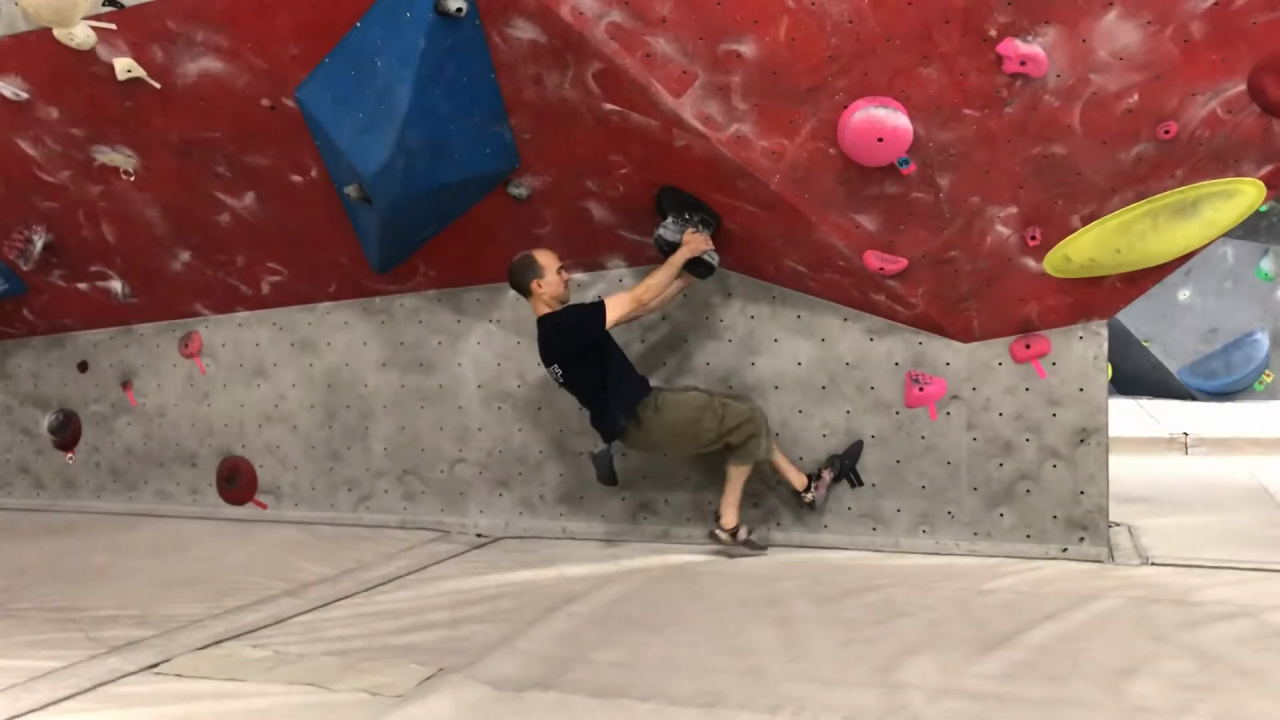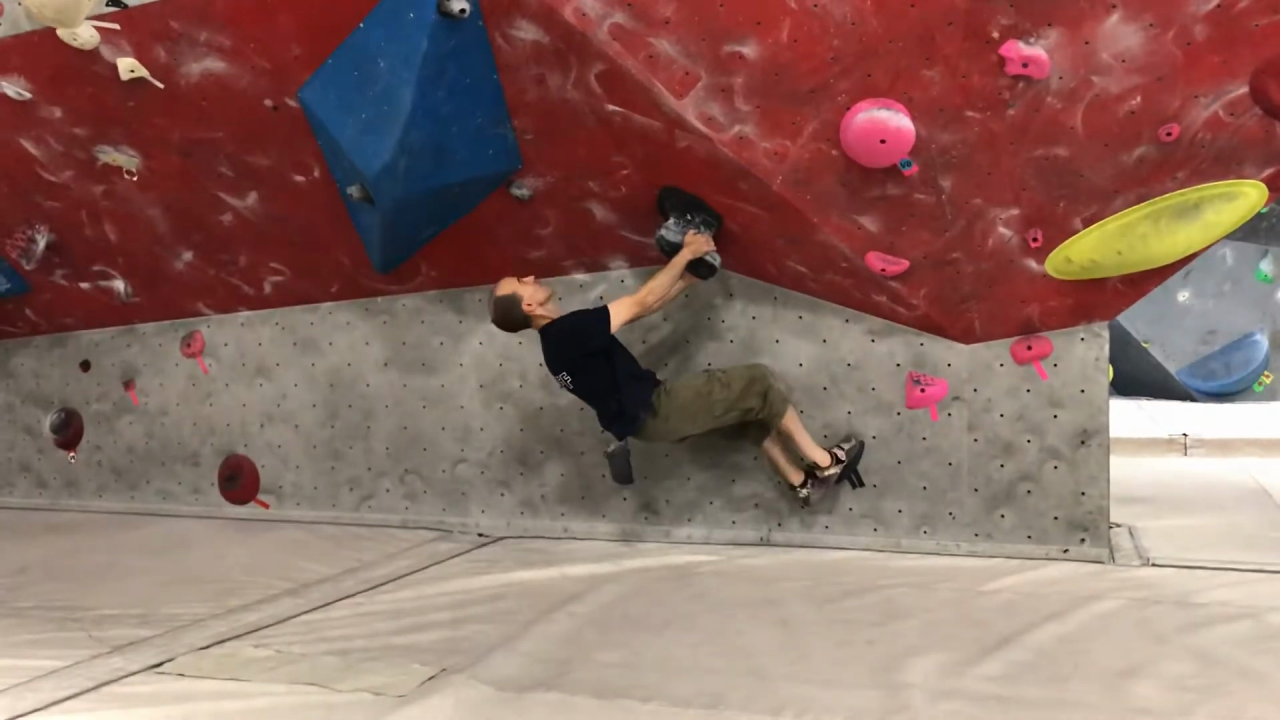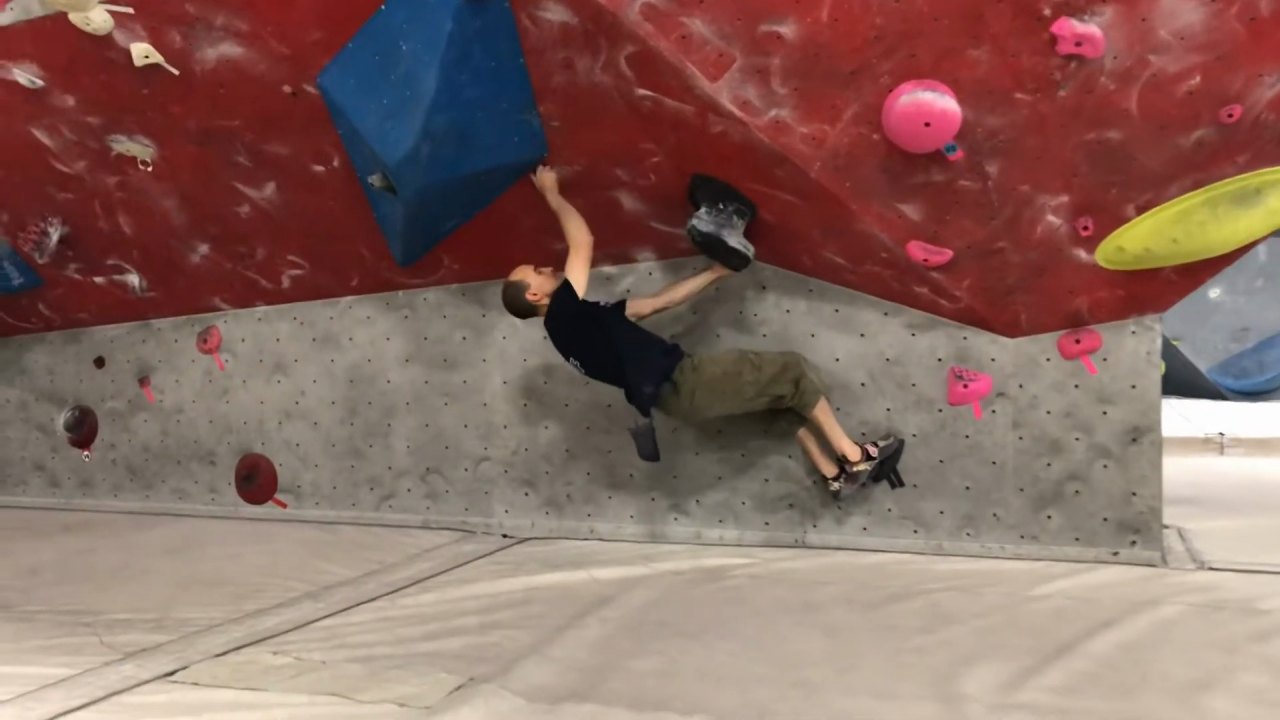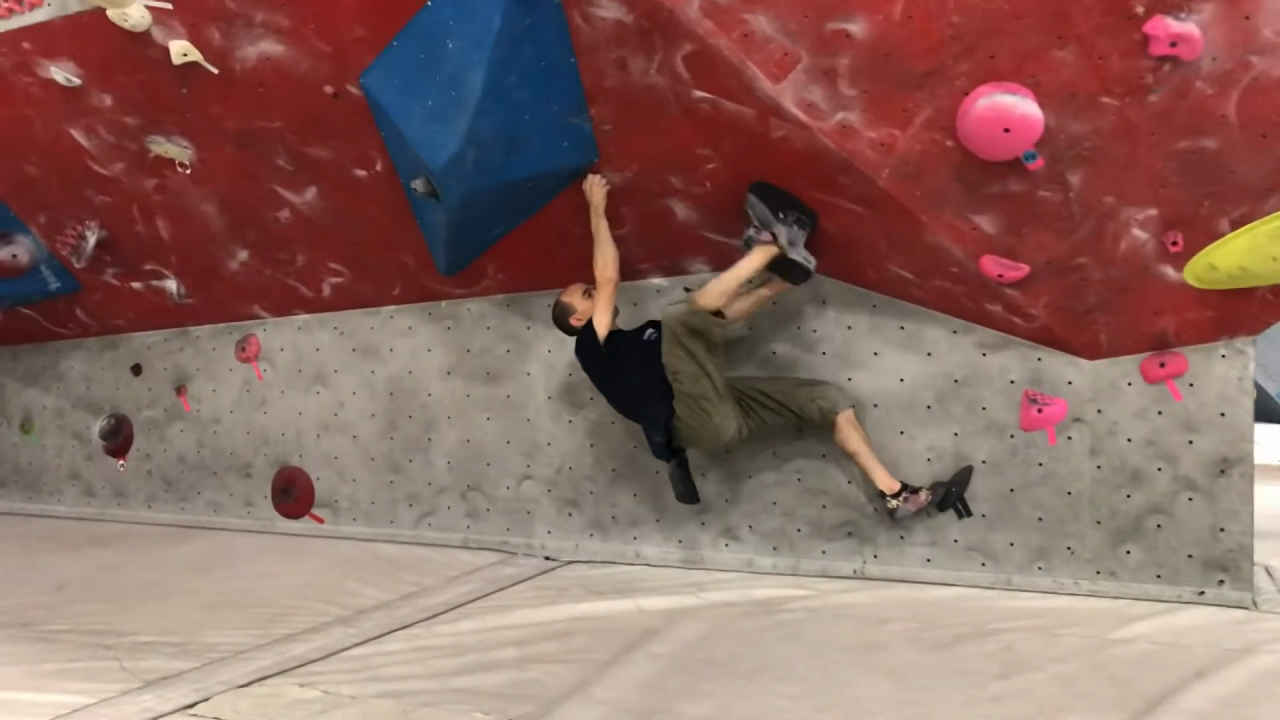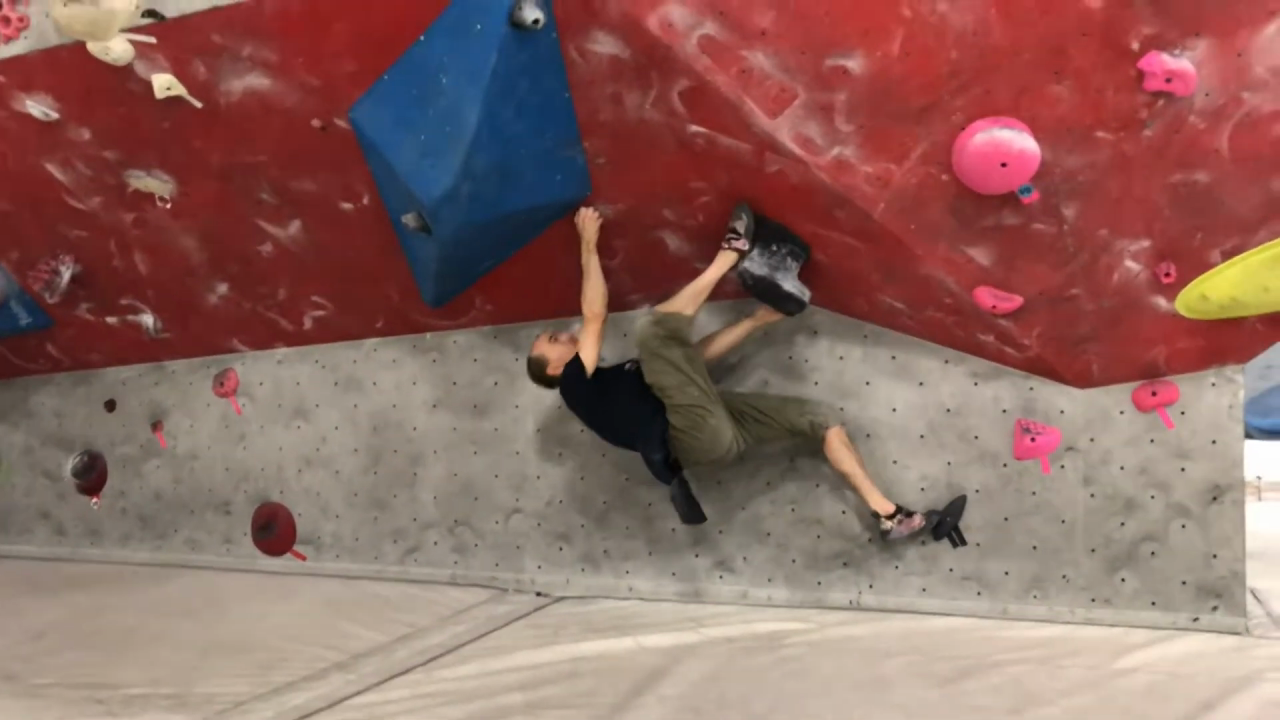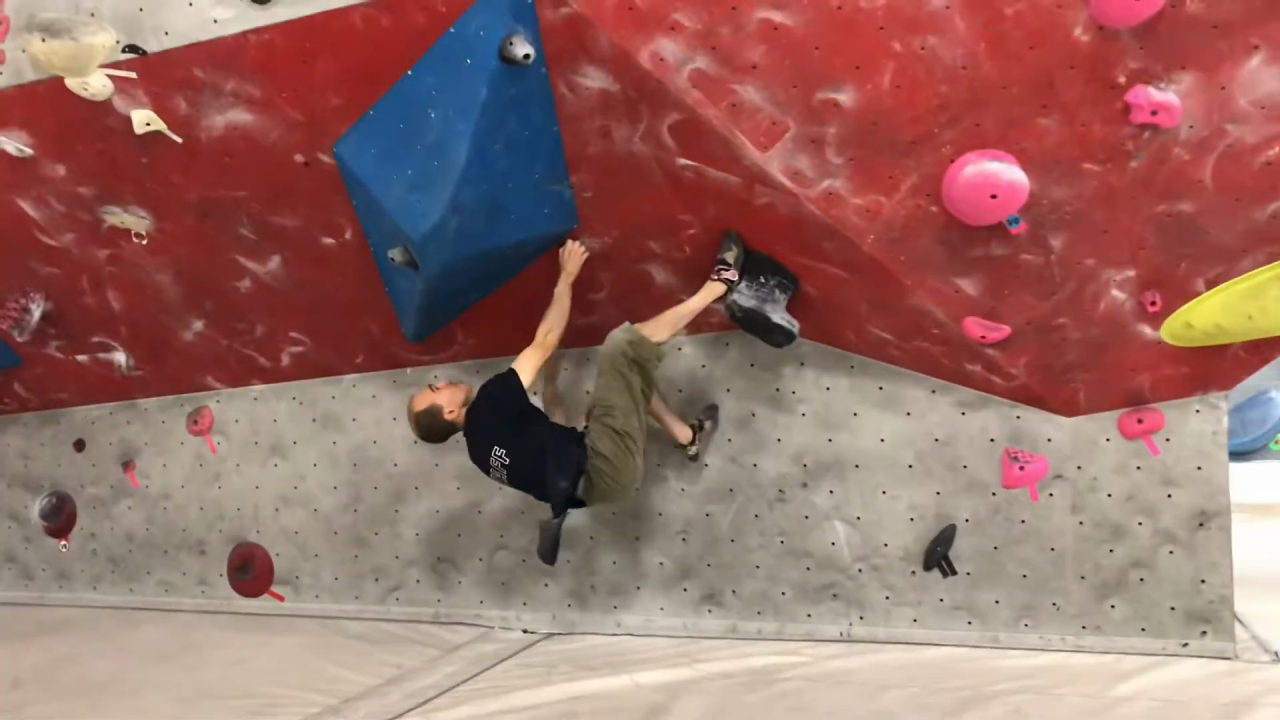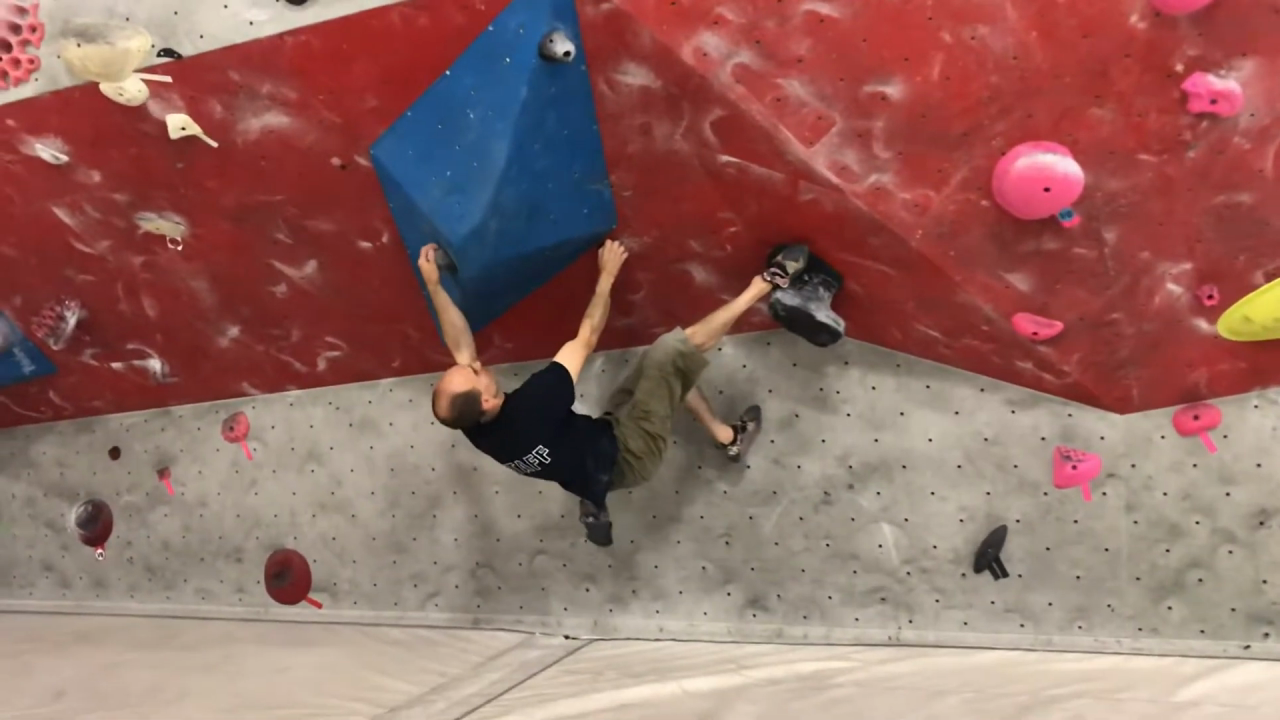
dt=0.7s
person 1, frame 1
left shoulder: (558, 329)
right shoulder: (563, 327)
left elbow: (632, 308)
right elbow: (636, 300)
left wrist: (687, 277)
right wrist: (684, 251)
left hip: (641, 411)
right hip: (639, 420)
left knee: (742, 414)
right knee: (749, 421)
left ankle: (803, 485)
right ankle: (728, 521)
person 1, frame 2
left shoulder: (563, 337)
right shoulder: (569, 332)
left elbow: (636, 309)
right elbow: (641, 303)
left wrist: (688, 277)
right wrist: (686, 253)
left hip: (648, 413)
right hip: (654, 412)
left knee: (752, 404)
right knee: (759, 383)
left ankle: (801, 481)
right ankle: (819, 460)
person 1, frame 3
left shoulder: (581, 317)
right shoulder: (563, 316)
left elbow: (654, 303)
right elbow: (582, 243)
left wrist: (714, 273)
right wrist: (552, 194)
left hip: (678, 384)
right hip: (681, 386)
left knee: (784, 388)
right knee: (793, 370)
left ankle: (835, 475)
right ankle: (852, 455)
person 1, frame 4
left shoulder: (646, 335)
right shoulder: (593, 348)
left elbow: (717, 312)
right elbow: (608, 278)
left wrist: (771, 287)
right wrist: (597, 209)
left hip: (723, 412)
right hip: (700, 420)
left knee: (827, 398)
right knee: (684, 318)
left ankle: (894, 493)
right ankle: (767, 247)
person 1, frame 5
left shoulder: (610, 378)
right shoulder: (576, 385)
left elbow: (693, 359)
right elbow: (594, 316)
left wrist: (753, 321)
right wrist: (588, 243)
left hip: (715, 429)
right hip: (698, 434)
left knee: (818, 415)
right knee: (654, 325)
left ankle: (887, 514)
right ankle: (728, 255)
person 1, frame 6
left shoulder: (480, 449)
right shoulder: (490, 406)
right elbow: (546, 343)
left wrist: (549, 381)
right wrist: (567, 276)
left hip: (592, 478)
right hip: (608, 473)
left knee: (627, 365)
right knee: (623, 345)
left ankle: (687, 436)
right ankle: (716, 283)
person 1, frame 7
left shoulder: (474, 427)
right shoulder: (531, 407)
left elbow: (459, 345)
right elbow: (586, 339)
left wrist: (433, 285)
right wrist: (607, 275)
left hip: (602, 453)
right hip: (627, 458)
left knee: (662, 362)
right knee: (672, 350)
left ankle: (727, 435)
right ankle: (764, 283)
